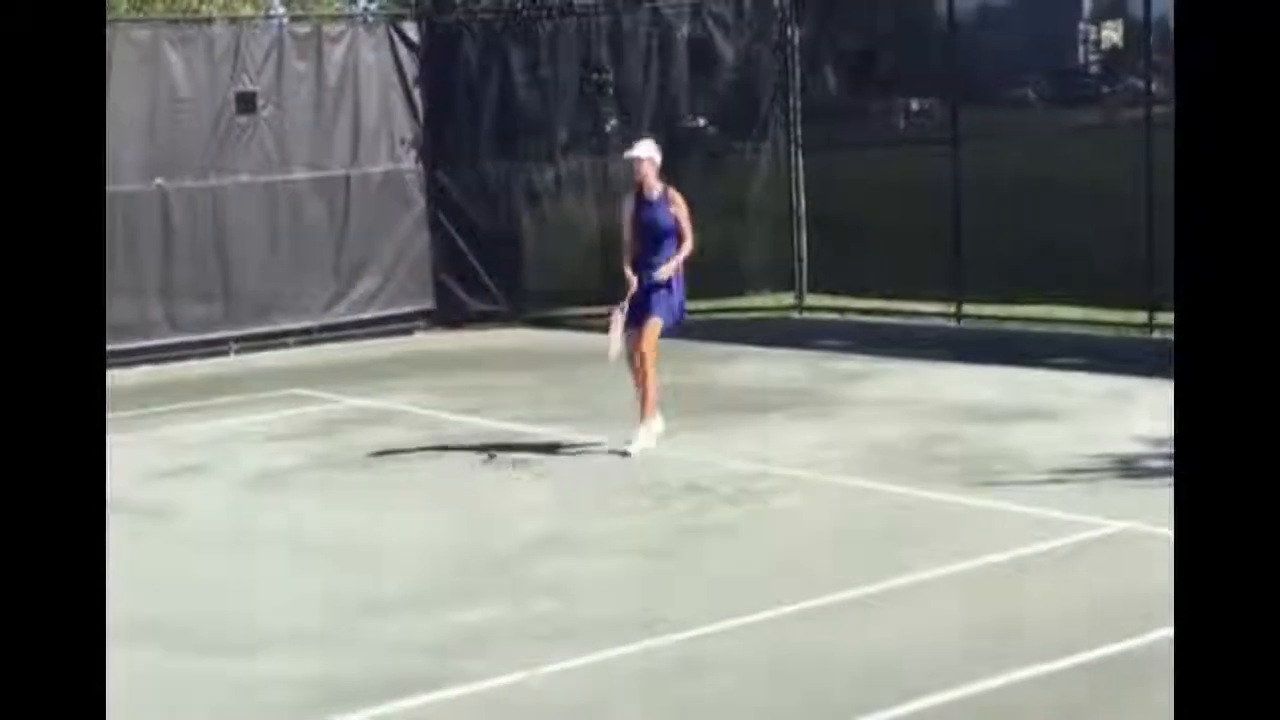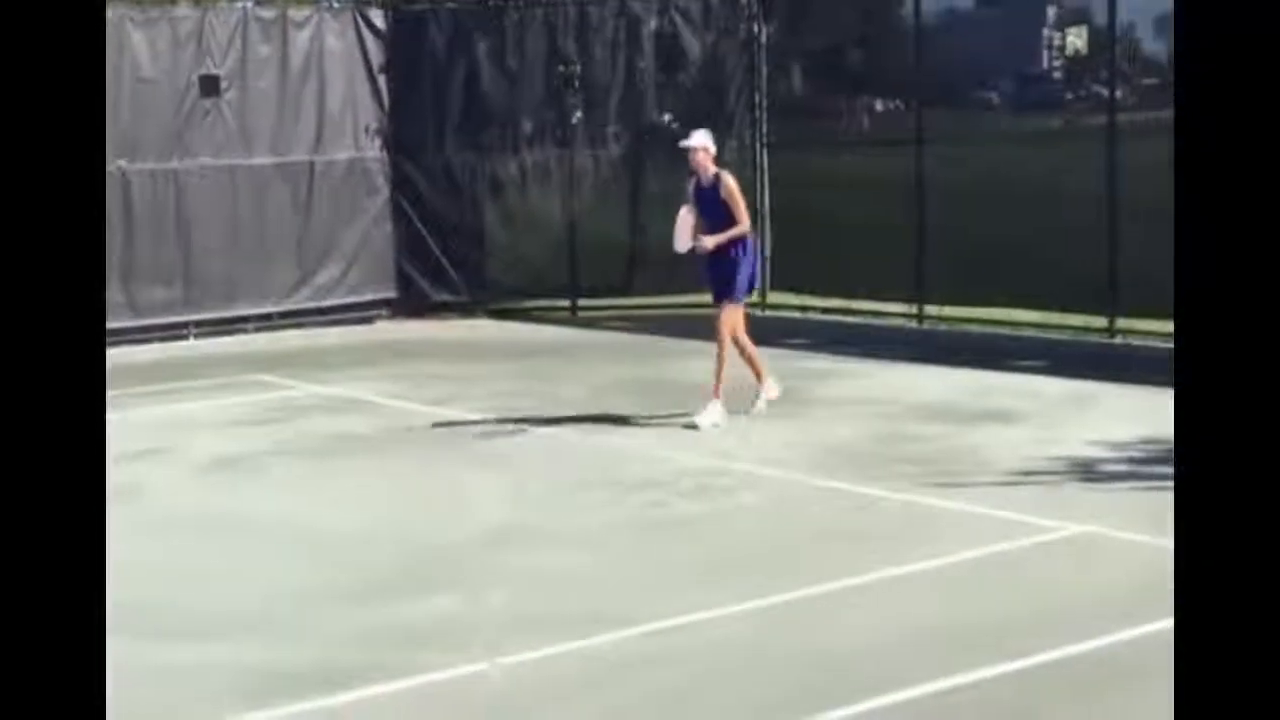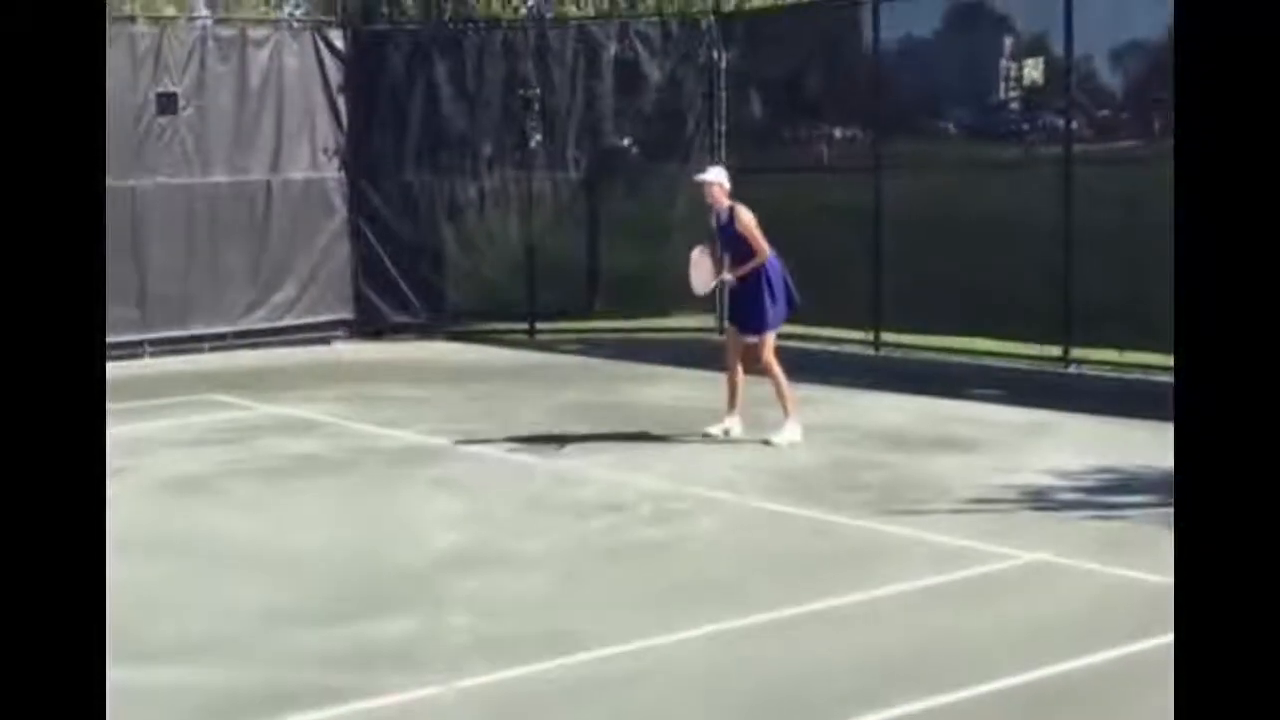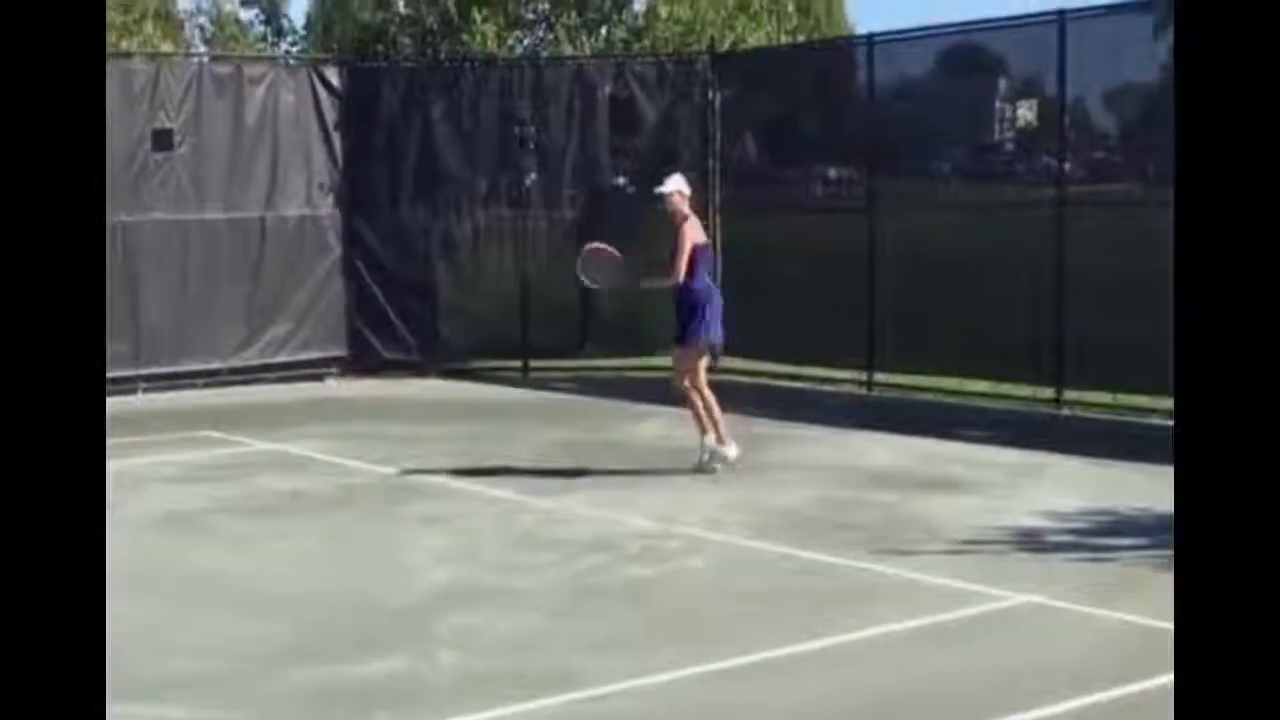
dt=0.7s
person 1, frame 1
left shoulder: (672, 198)
right shoulder: (630, 201)
left elbow: (688, 239)
right elbow: (627, 244)
left wrist: (671, 265)
right wrist: (628, 271)
left hip: (664, 282)
right hip: (640, 280)
left knee: (645, 348)
right knee: (634, 356)
left ankle: (648, 422)
right ankle: (651, 420)
person 1, frame 2
left shoulder: (726, 182)
right shoulder: (693, 185)
left elbow: (745, 224)
left wrist: (715, 240)
right wrist: (699, 239)
left hip: (738, 255)
right hip: (717, 257)
left knee: (724, 329)
right knee: (735, 332)
left ankle: (716, 403)
right ankle: (765, 383)
person 1, frame 3
left shoulder: (740, 215)
right shoulder: (715, 217)
left elbow: (765, 253)
left wrist: (736, 274)
right wrist: (726, 273)
left hip: (765, 284)
right hip: (743, 286)
left knee: (765, 358)
right knee: (732, 353)
left ankle: (792, 423)
right ankle: (732, 419)
person 1, frame 4
left shoulder: (687, 226)
right shoulder: (687, 224)
left elbow: (678, 277)
left wrist: (651, 284)
right wrist: (661, 280)
left hip: (699, 303)
right hip: (692, 305)
left knee: (689, 379)
right knee: (682, 378)
left ankle: (723, 442)
right ankle: (711, 440)
